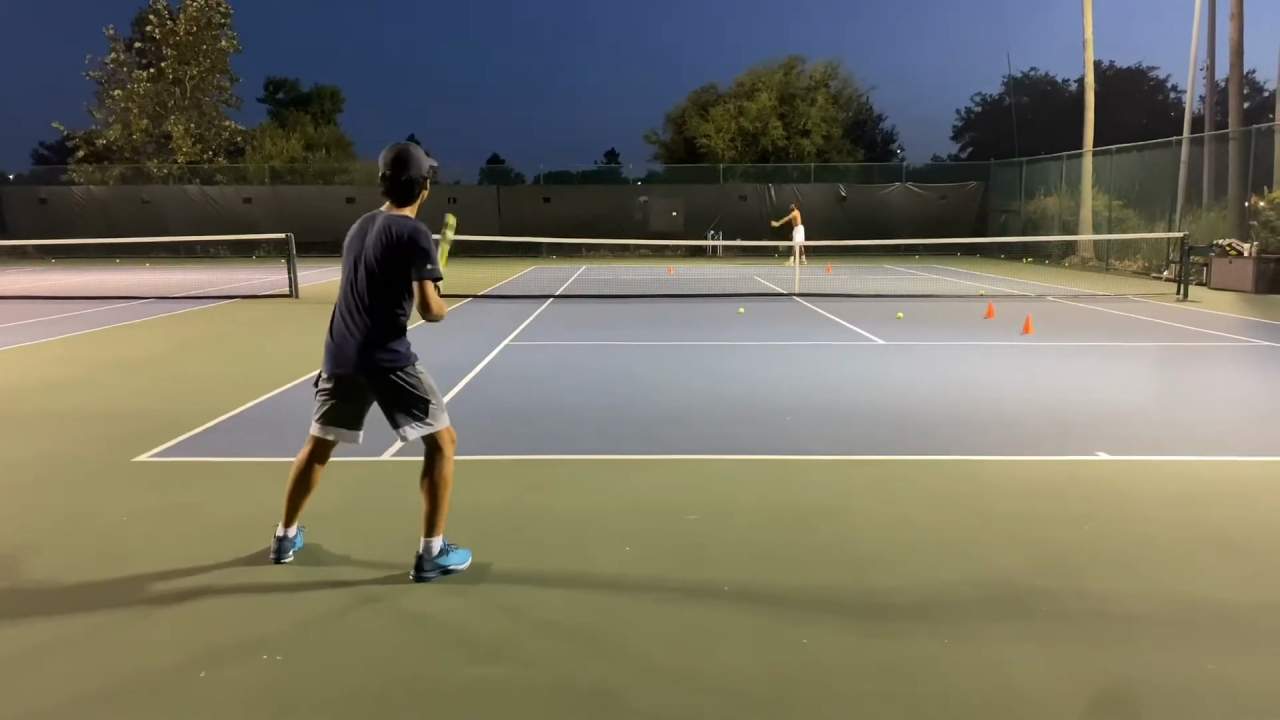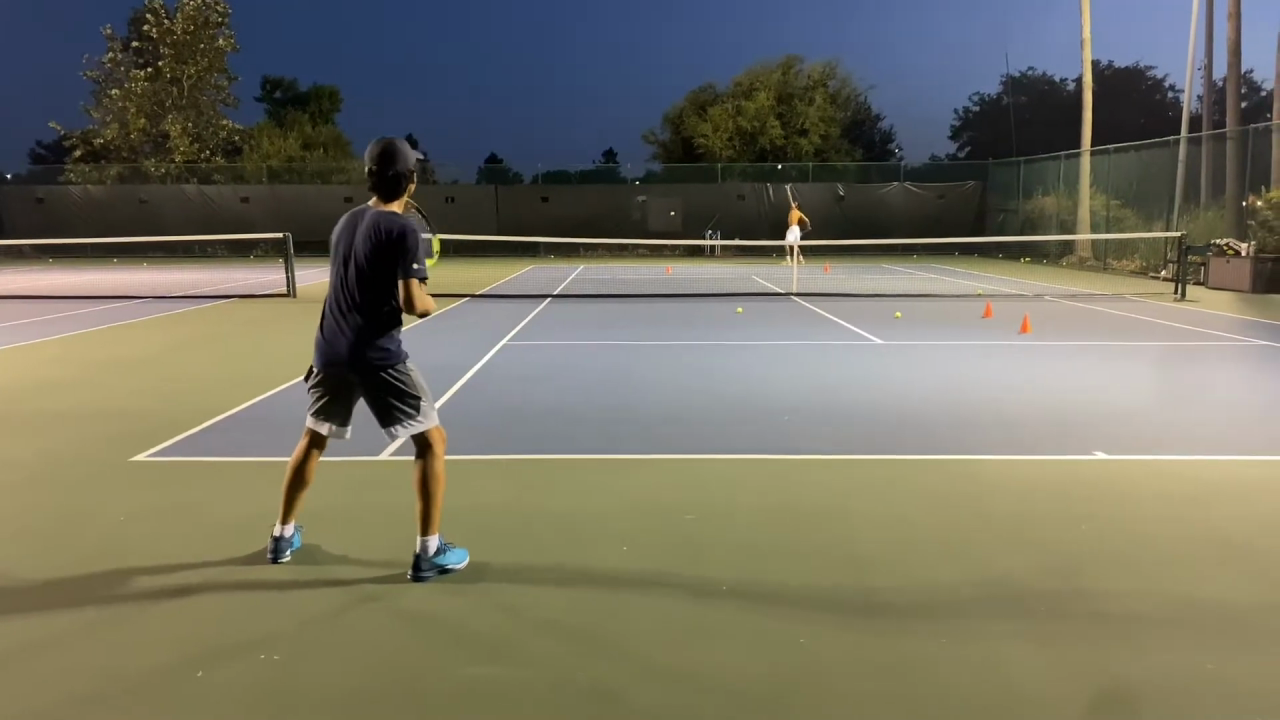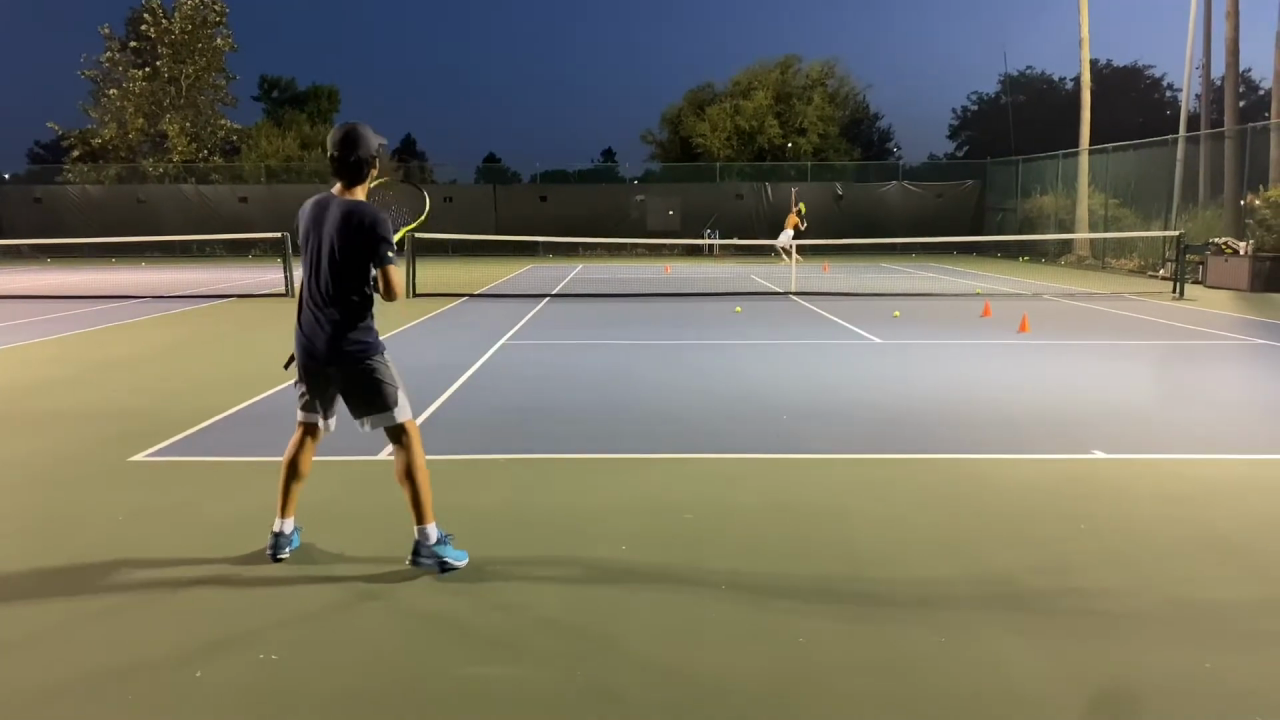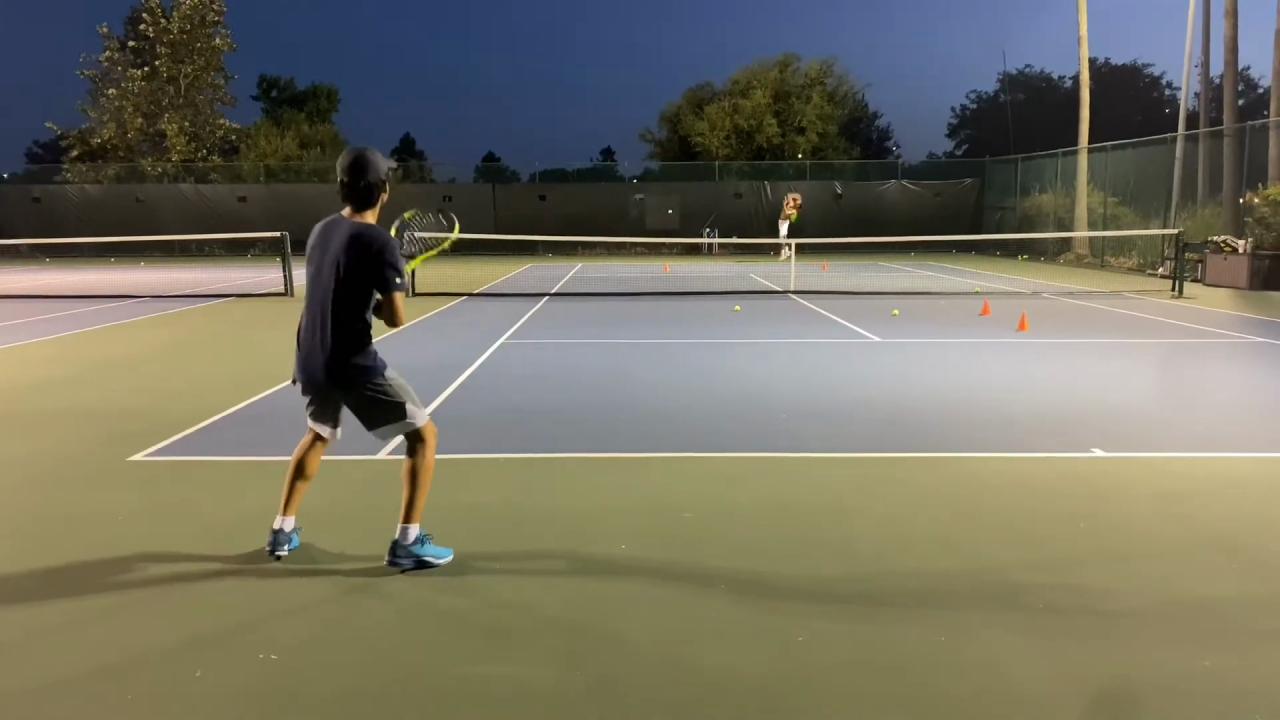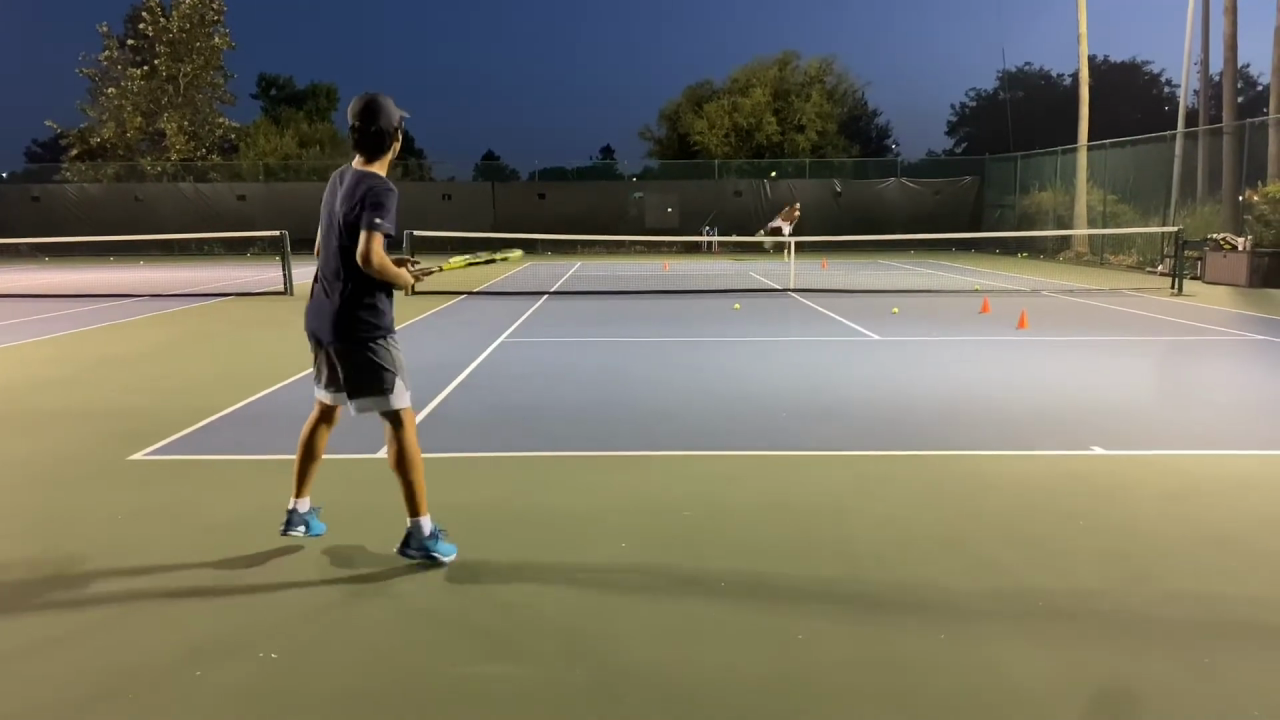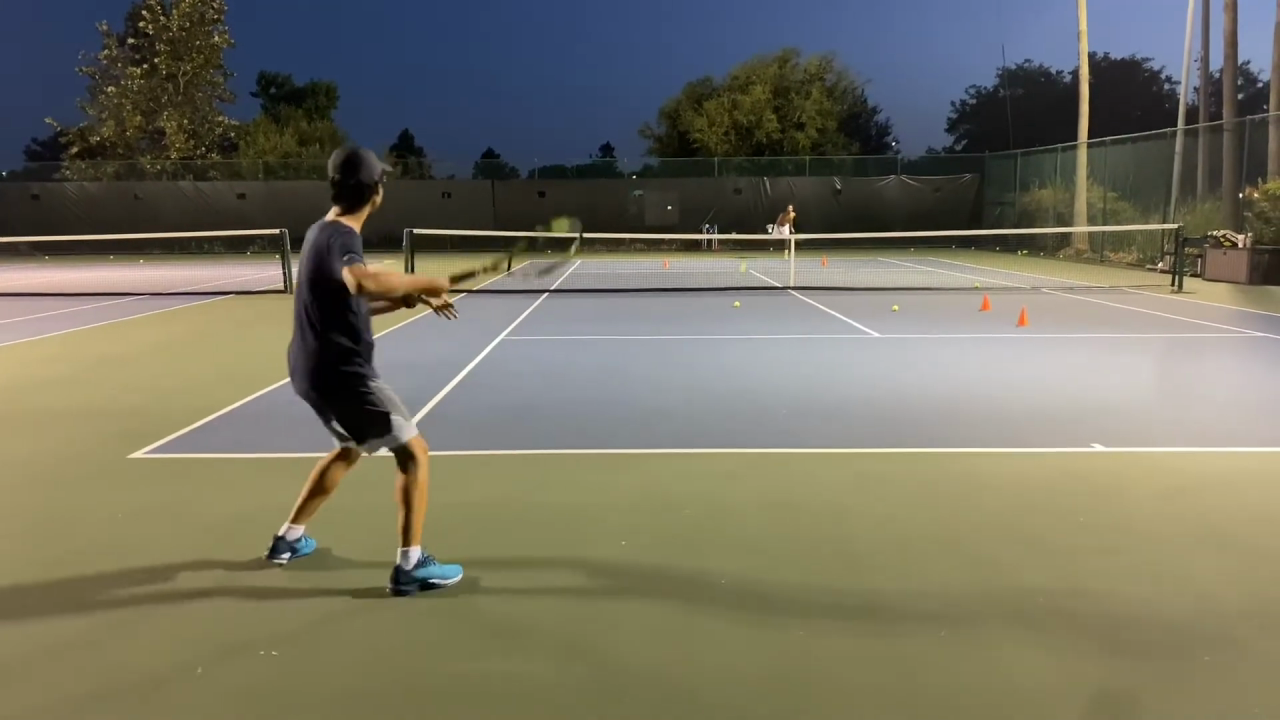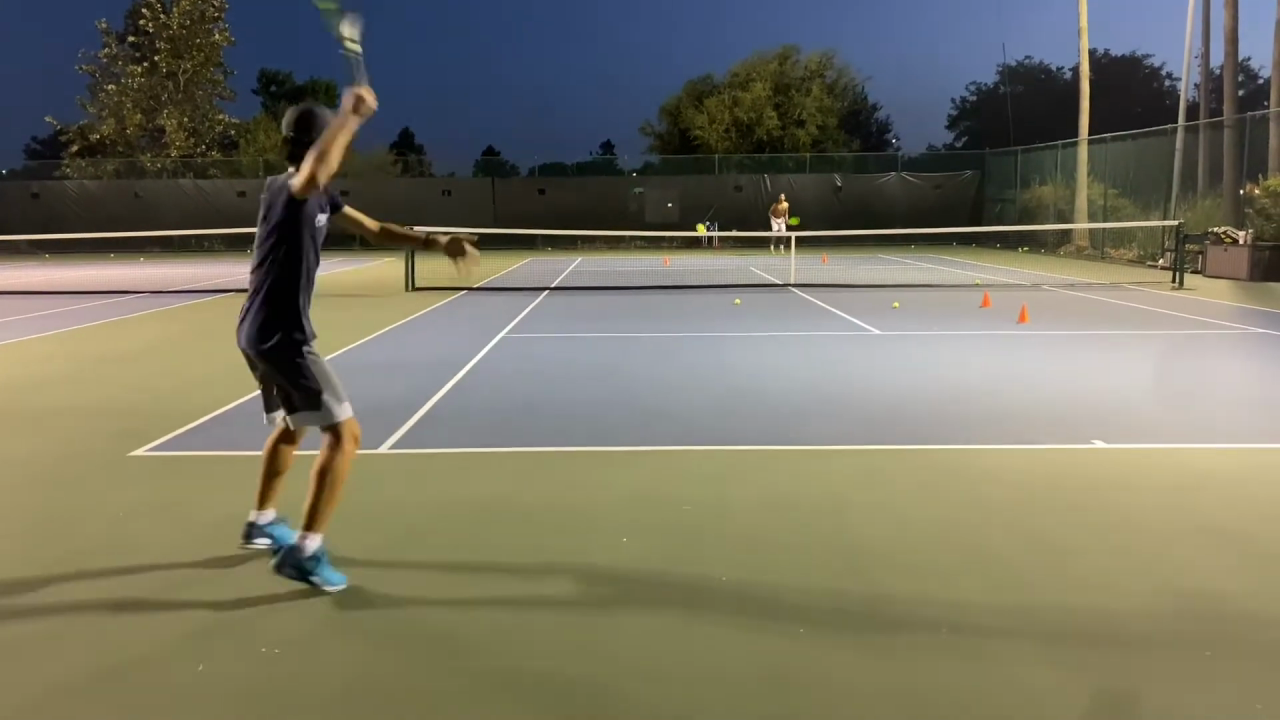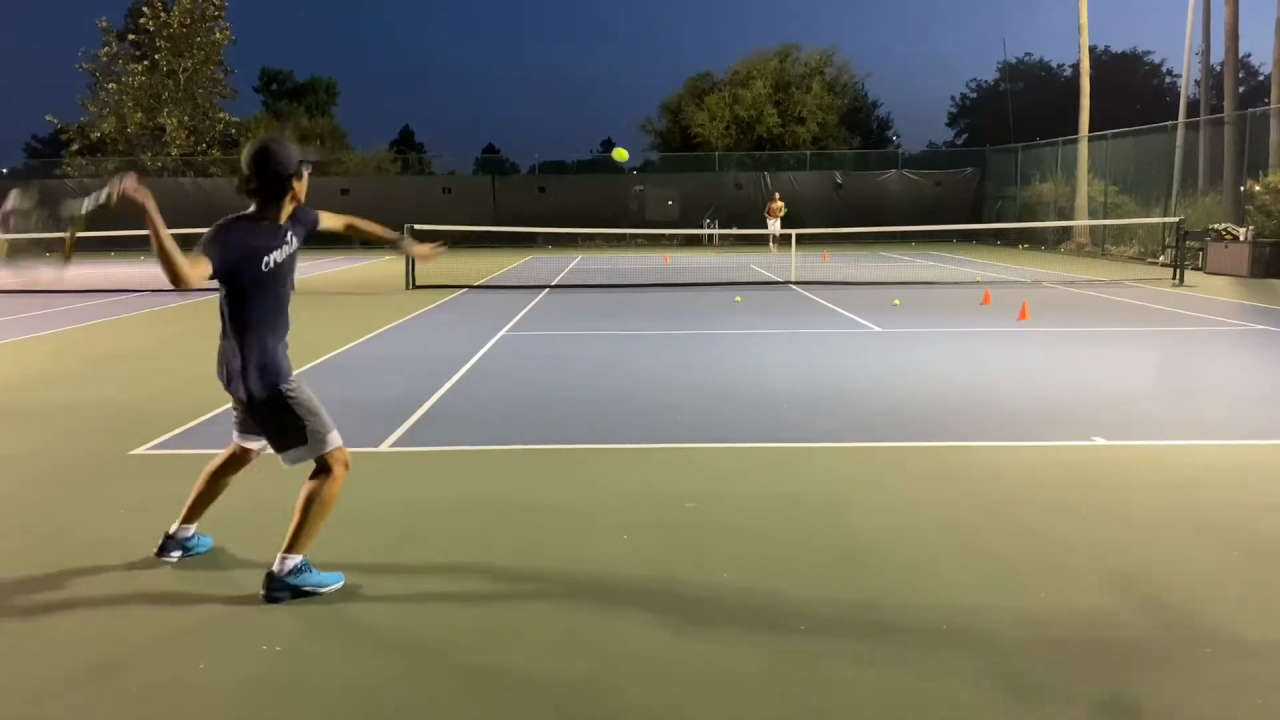
dt=0.3s
person 1, frame 1
left shoulder: (359, 227)
right shoulder: (414, 234)
right elbow: (428, 307)
left wrist: (420, 285)
right wrist: (443, 307)
left hip: (340, 354)
right hip: (387, 357)
left knee: (319, 444)
right knee: (442, 441)
left ankle: (285, 536)
right ankle: (432, 552)
person 1, frame 2
left shoulder: (345, 222)
right shoulder: (403, 230)
right elbow: (411, 303)
right wrist: (429, 303)
left hip: (330, 350)
right hip: (378, 354)
left knee: (314, 438)
right knee: (432, 441)
left ankle: (283, 535)
right ankle: (429, 551)
person 1, frame 3
left shoulder: (309, 209)
right shoulder: (372, 220)
right elbow: (393, 292)
left hip: (310, 342)
right hip: (355, 345)
left knee: (307, 431)
right knee: (405, 434)
left ankle: (282, 532)
right ankle: (428, 540)
person 1, frame 4
left shoulder: (321, 231)
right shoulder: (380, 242)
right elbow: (395, 318)
left hip: (311, 360)
right hip: (354, 363)
left knee: (317, 436)
right knee: (423, 435)
left ankle: (282, 530)
right ankle: (408, 540)
person 1, frame 5
left shoulder: (338, 180)
right shoulder: (379, 190)
right elbow: (368, 258)
right wrist: (401, 277)
left hip: (323, 318)
right hip: (361, 324)
left knee: (326, 409)
right knee: (401, 420)
left ankle: (300, 511)
right ankle: (420, 531)
person 1, frame 6
left shoulder: (324, 232)
right shoulder: (341, 237)
right elbow: (364, 283)
left wrist: (408, 296)
right wrist: (420, 282)
left hip: (311, 369)
right hip: (341, 372)
left knee: (348, 451)
right knee: (413, 454)
left ankle: (289, 537)
right ankle: (411, 563)
person 1, frame 7
left shoulder: (319, 196)
right shoulder: (285, 192)
left elbow: (376, 231)
right elbow: (312, 171)
left wrist: (436, 240)
right wrist: (353, 114)
left hip: (272, 333)
right hip: (279, 336)
left knee: (291, 427)
right knee: (345, 437)
left ankle: (262, 521)
right ankle: (304, 553)
person 1, frame 8
left shoulder: (293, 220)
right shoulder: (229, 235)
left elbow: (343, 222)
right elbow: (183, 276)
left wrist: (402, 242)
right wrist: (149, 206)
left hip: (266, 366)
right hip: (260, 373)
left knee: (243, 451)
right knee: (334, 463)
left ankle: (180, 536)
right ankle: (286, 571)
